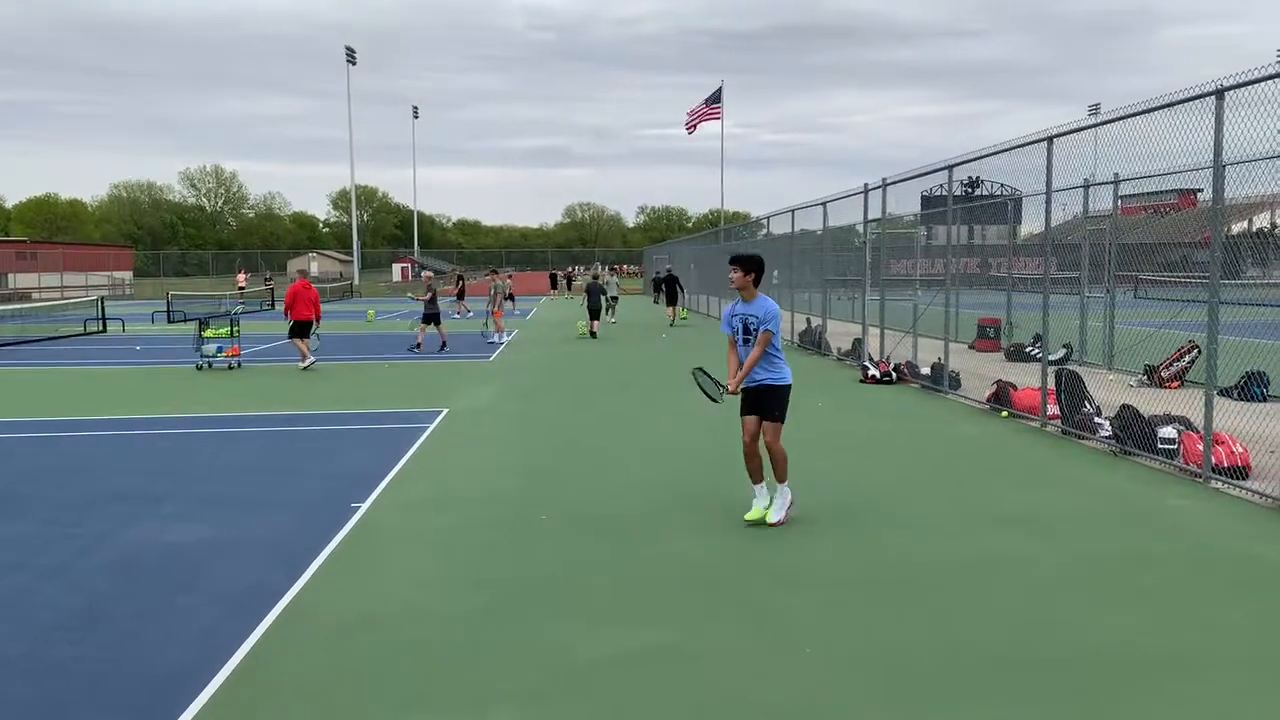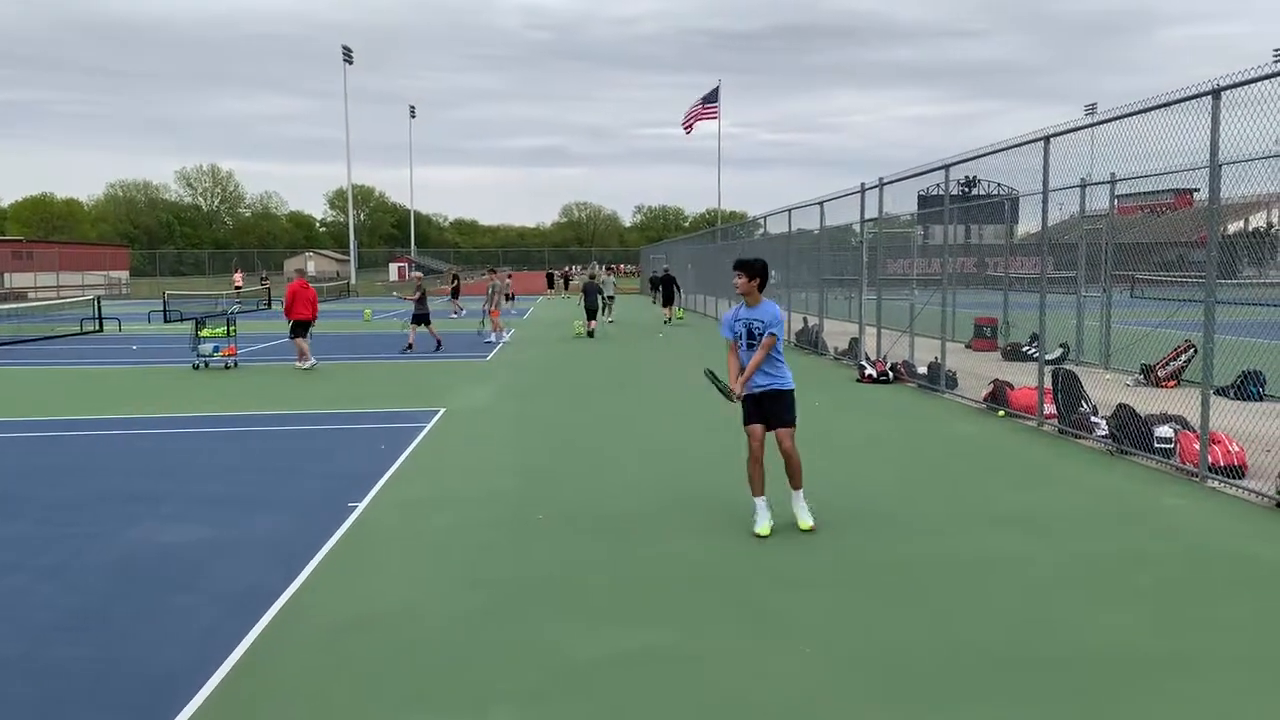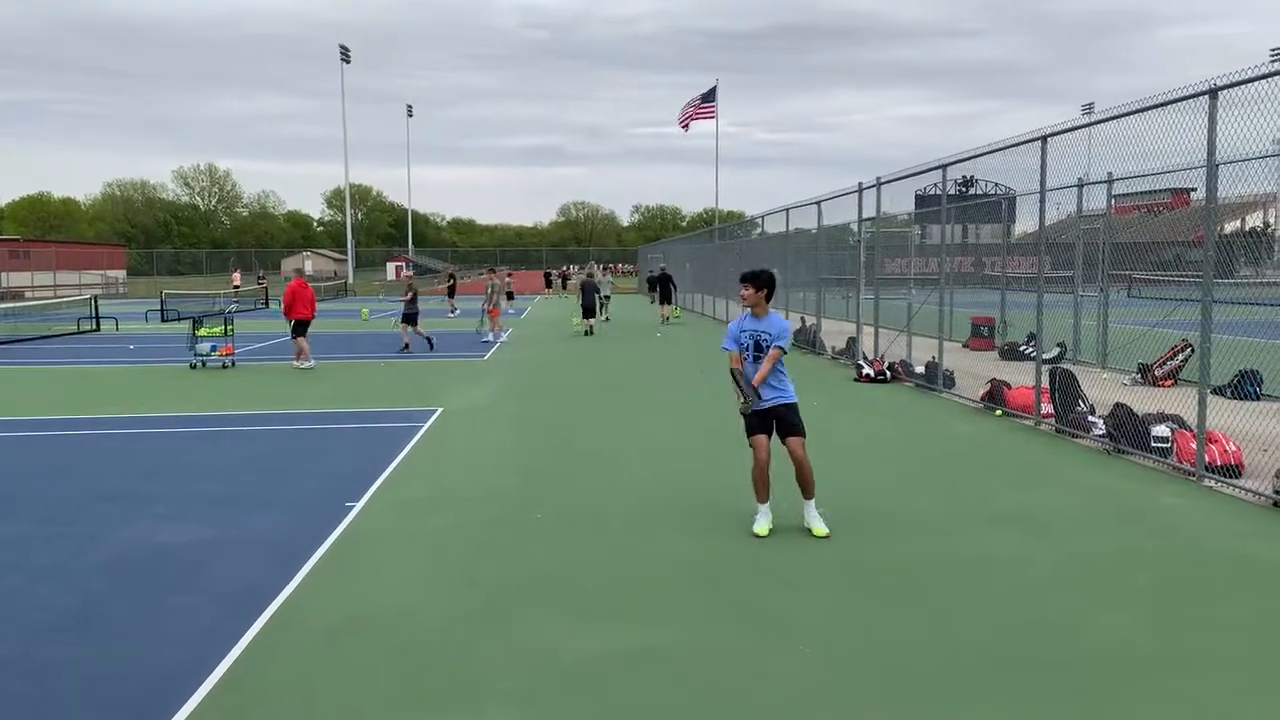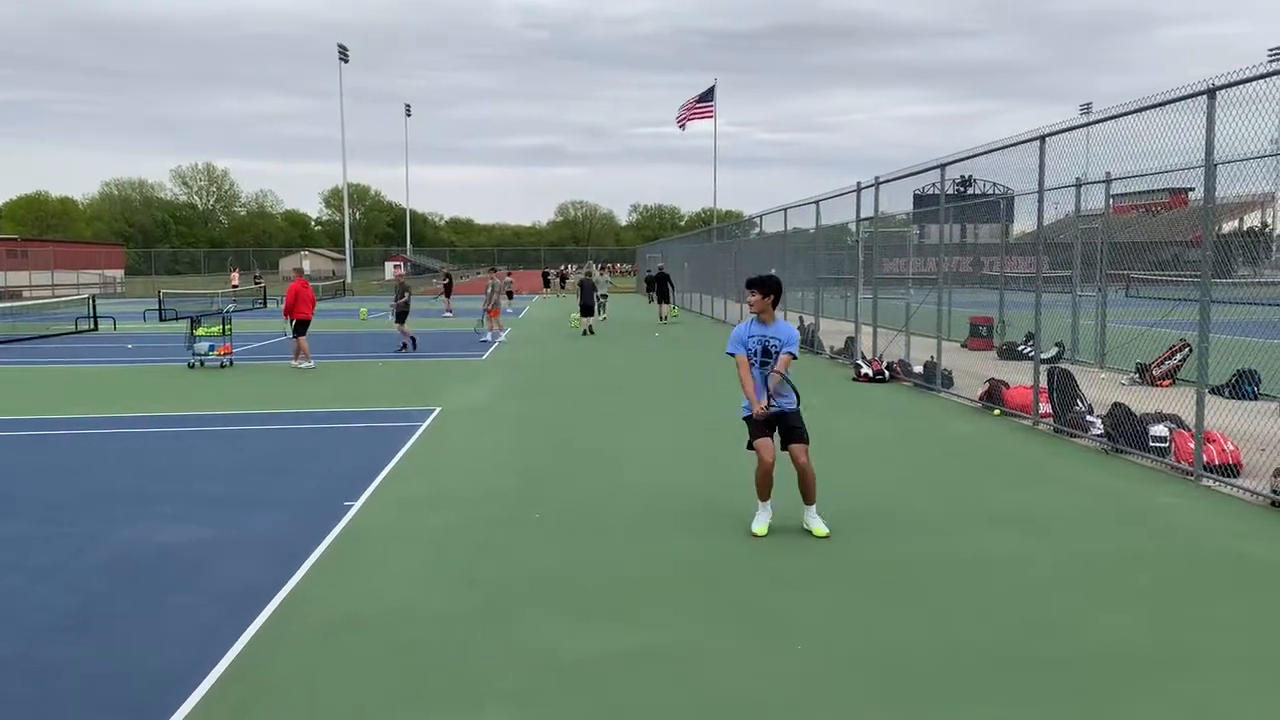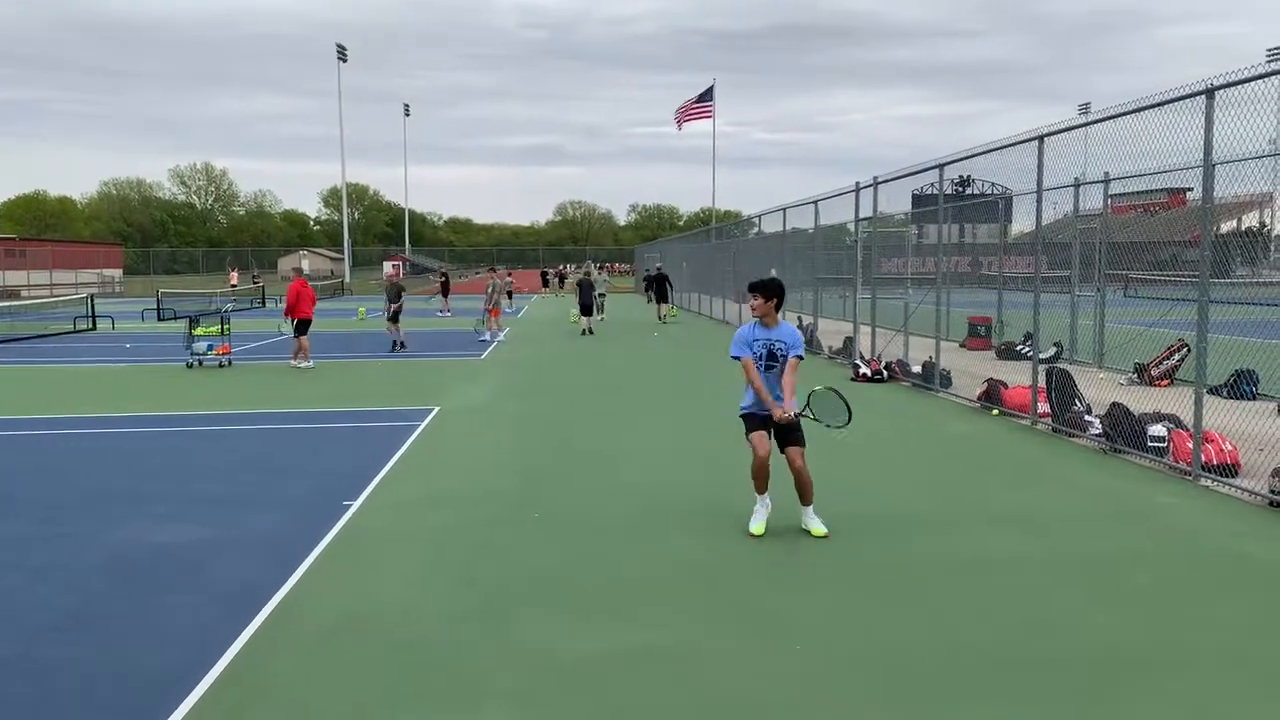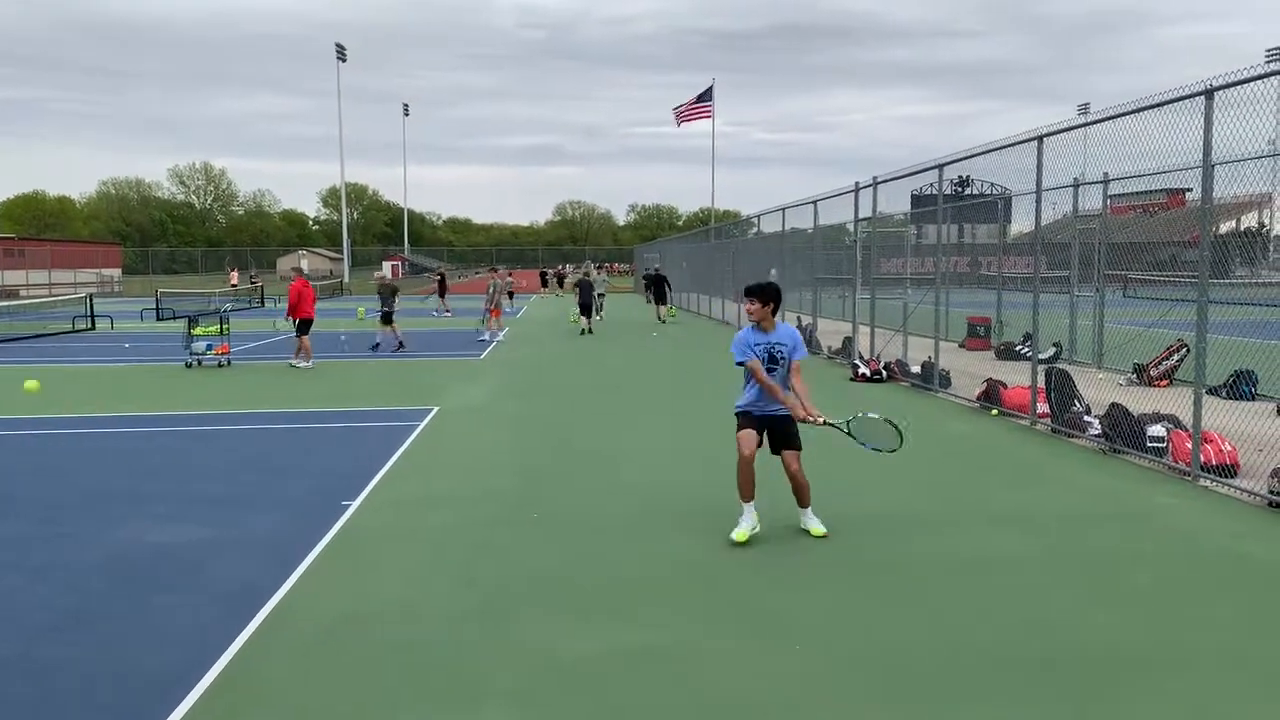
dt=0.1s
person 1, frame 1
left shoulder: (769, 308)
right shoulder: (731, 311)
left elbow: (759, 349)
right elbow: (733, 348)
left wrist: (738, 379)
right wrist: (732, 379)
left hip: (775, 381)
right hip: (750, 384)
left knee: (771, 440)
right knee: (748, 441)
left ankle: (783, 494)
right ankle: (761, 497)
person 1, frame 2
left shoulder: (774, 313)
right shoulder: (731, 316)
left elbow: (761, 351)
right elbow: (733, 353)
left wrist: (741, 382)
right wrist: (733, 384)
left hip: (779, 387)
right hip: (750, 391)
left knee: (787, 446)
right knee: (755, 448)
left ankle: (799, 502)
right ankle: (761, 511)
person 1, frame 3
left shoulder: (782, 326)
right shoulder: (736, 327)
left elbow: (769, 364)
right elbow: (736, 365)
left hip: (782, 400)
right hip: (755, 404)
left knee: (799, 456)
right knee: (761, 459)
left ankle: (810, 513)
right ankle: (763, 513)
person 1, frame 4
left shoulder: (789, 332)
right shoulder: (740, 332)
left elbow: (780, 370)
right elbow: (743, 372)
left wrist: (770, 398)
right wrist: (755, 402)
left hip: (784, 407)
right hip: (756, 408)
left knee: (803, 462)
right knee: (766, 460)
left ankle: (810, 515)
right ankle: (764, 510)
person 1, frame 5
left shoulder: (793, 335)
right shoulder: (743, 335)
left elbow: (790, 374)
right elbow: (753, 375)
left wrist: (788, 404)
right wrist: (771, 406)
left hip: (786, 409)
right hip: (755, 408)
left knee: (798, 465)
right knee: (762, 454)
left ankle: (808, 515)
right ankle: (762, 504)
person 1, frame 6
left shoulder: (791, 335)
right shoulder: (743, 339)
left elbow: (795, 376)
right elbow: (762, 379)
left wrist: (806, 408)
right wrist: (793, 406)
left hip: (782, 413)
right hip: (751, 409)
left knee: (794, 470)
right knee: (746, 454)
left ankle: (807, 516)
right ankle: (748, 515)
